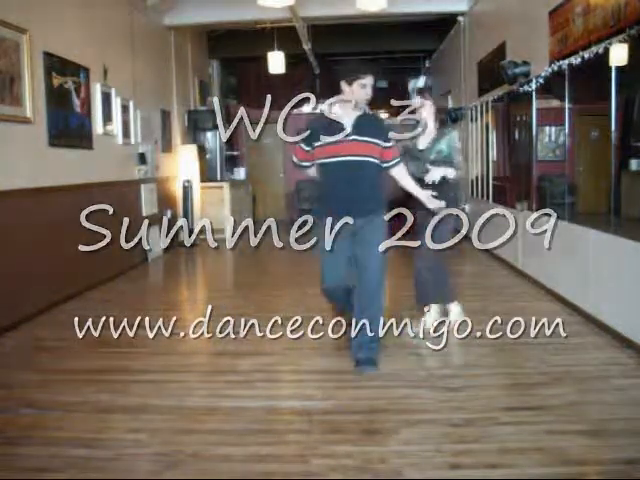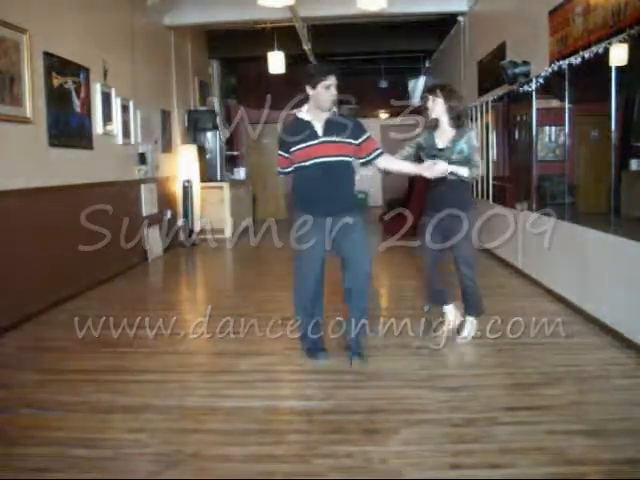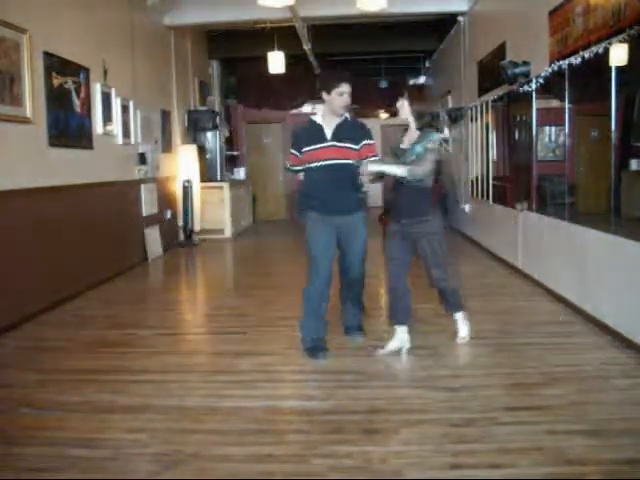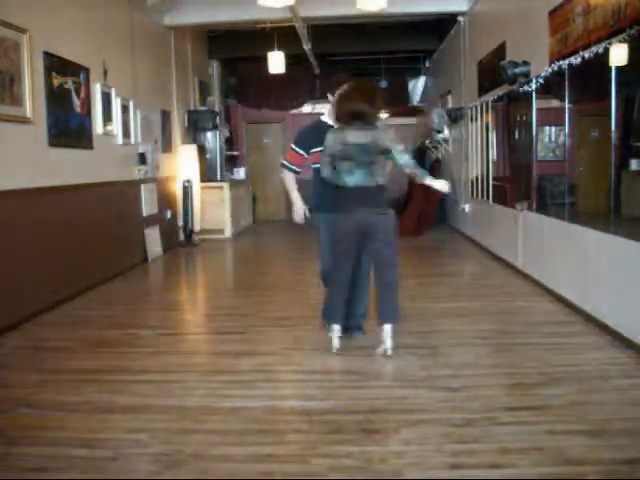
dt=0.4s
person 1, frame 1
left shoulder: (377, 126)
right shoulder: (317, 126)
left elbow: (395, 166)
right elbow: (303, 162)
left wrist: (422, 195)
left hip: (372, 217)
right hip: (333, 217)
left knee: (370, 282)
right knee: (333, 282)
left ankle: (365, 349)
right ankle: (350, 317)
person 1, frame 2
left shoulder: (351, 126)
right shoulder: (291, 129)
left elbow: (378, 158)
right elbow: (286, 172)
left wrist: (419, 169)
right wrist: (312, 184)
left hip: (348, 215)
right hip: (310, 218)
left knee: (359, 274)
right knee: (309, 279)
left ankle: (356, 339)
right ankle: (311, 339)
person 1, frame 3
left shoulder: (359, 130)
right shoulder: (303, 133)
left elbow: (372, 164)
right elbow: (298, 172)
right wrist: (322, 187)
left hip: (353, 213)
right hip: (318, 214)
left knee: (354, 270)
right knee: (319, 273)
left ankle: (353, 321)
right ankle: (313, 337)
person 1, frame 4
right shoulder: (310, 133)
right elbow: (288, 169)
right wrist: (297, 202)
right hip: (326, 211)
left knee: (360, 264)
right knee: (331, 266)
left ankle: (354, 320)
right ankle: (334, 314)
person 2, frame 1
left shoulder: (449, 134)
right shoulder: (413, 138)
left elbow: (460, 171)
left wrist: (443, 171)
left hip: (444, 204)
right hip: (424, 205)
left knee: (424, 260)
right knee: (432, 260)
left ankle: (434, 309)
right ankle: (453, 310)
person 2, frame 2
left shoulder: (467, 134)
right shoulder: (425, 136)
left elbow: (476, 170)
right elbow: (398, 160)
left wrist: (449, 166)
left hip: (459, 209)
right hip: (433, 209)
left knee: (465, 268)
right knee: (429, 267)
left ankle: (470, 319)
right ankle: (450, 313)
person 2, frame 3
right shoulder: (403, 138)
left hip: (424, 218)
right hip: (398, 219)
left knee: (438, 274)
right knee: (395, 277)
left ankle: (461, 319)
right ankle: (401, 336)
person 2, frame 4
left shoulder: (333, 136)
right shoulder: (380, 134)
left elbow: (327, 174)
right elbow: (408, 163)
right wrist: (432, 181)
left hip: (344, 214)
right hip: (377, 213)
left knee: (341, 274)
right knee: (386, 275)
left ankle: (335, 335)
right ankle: (387, 338)
